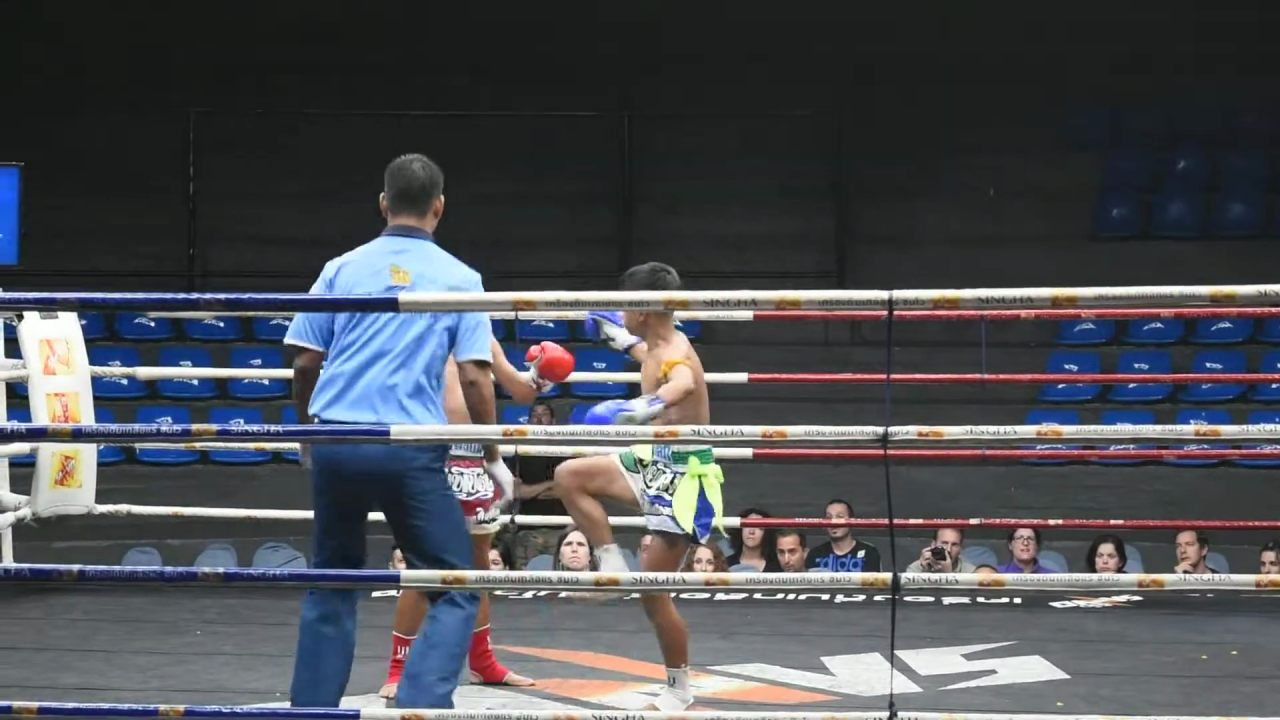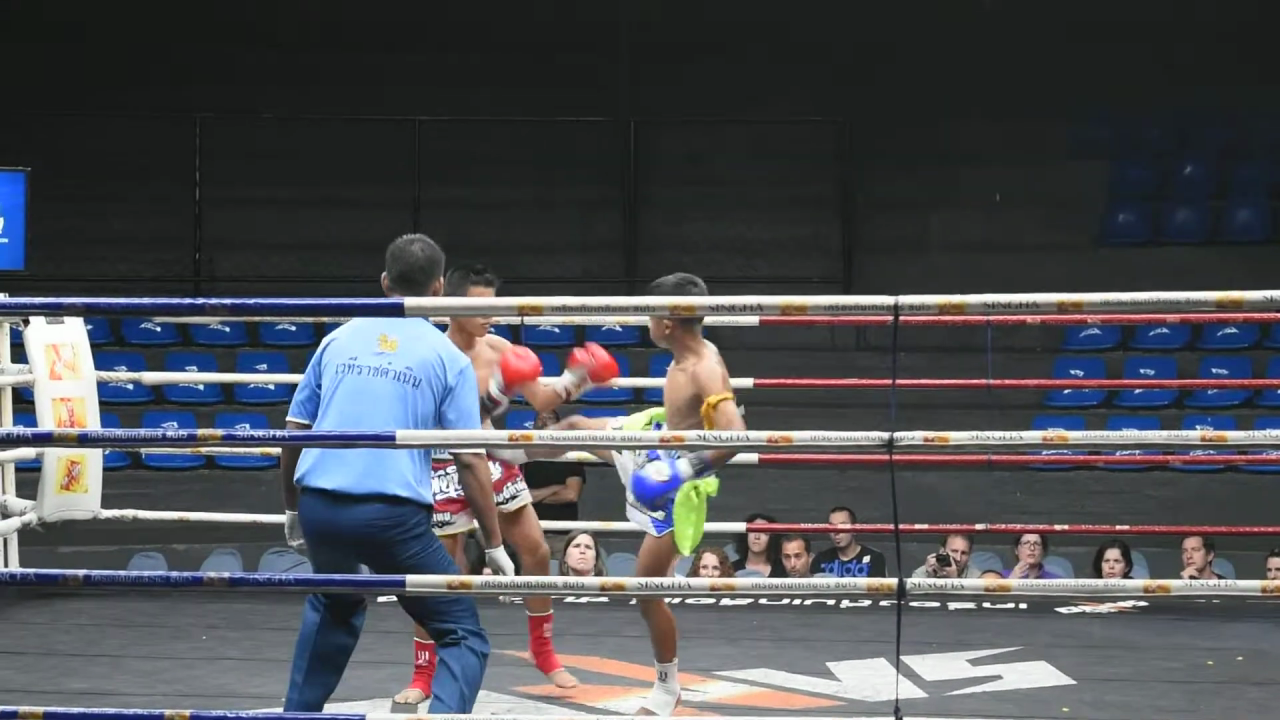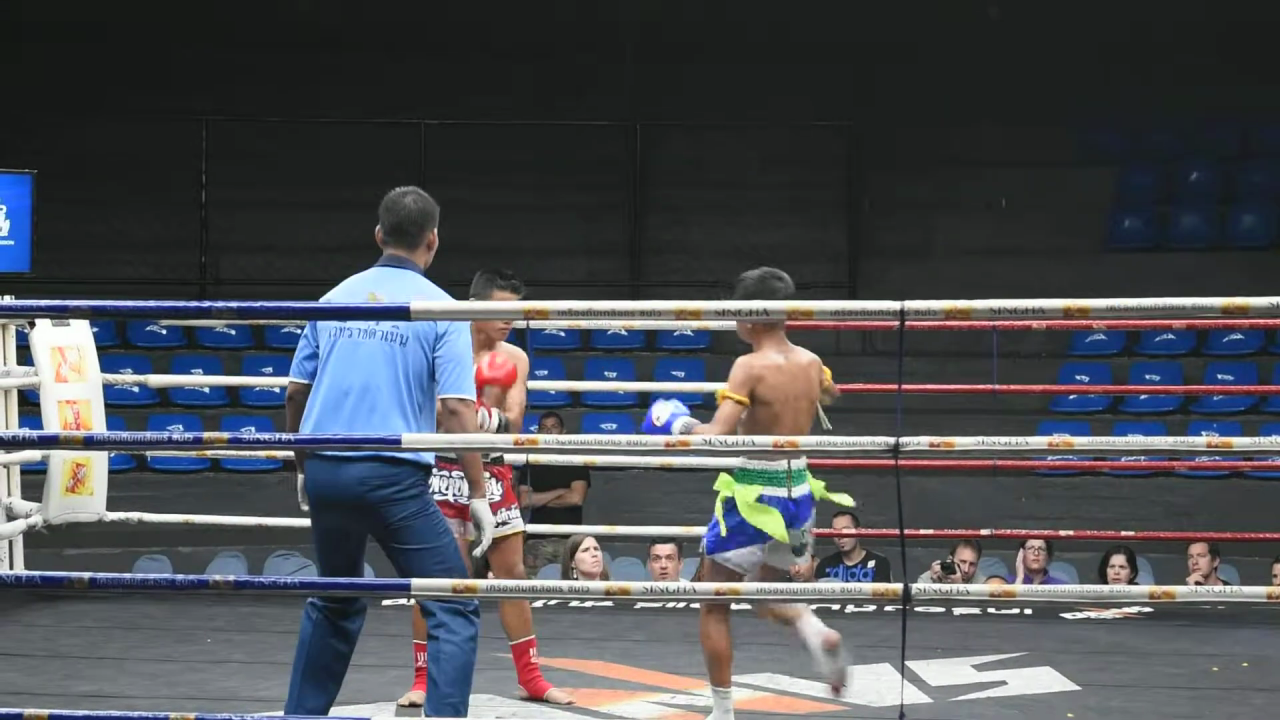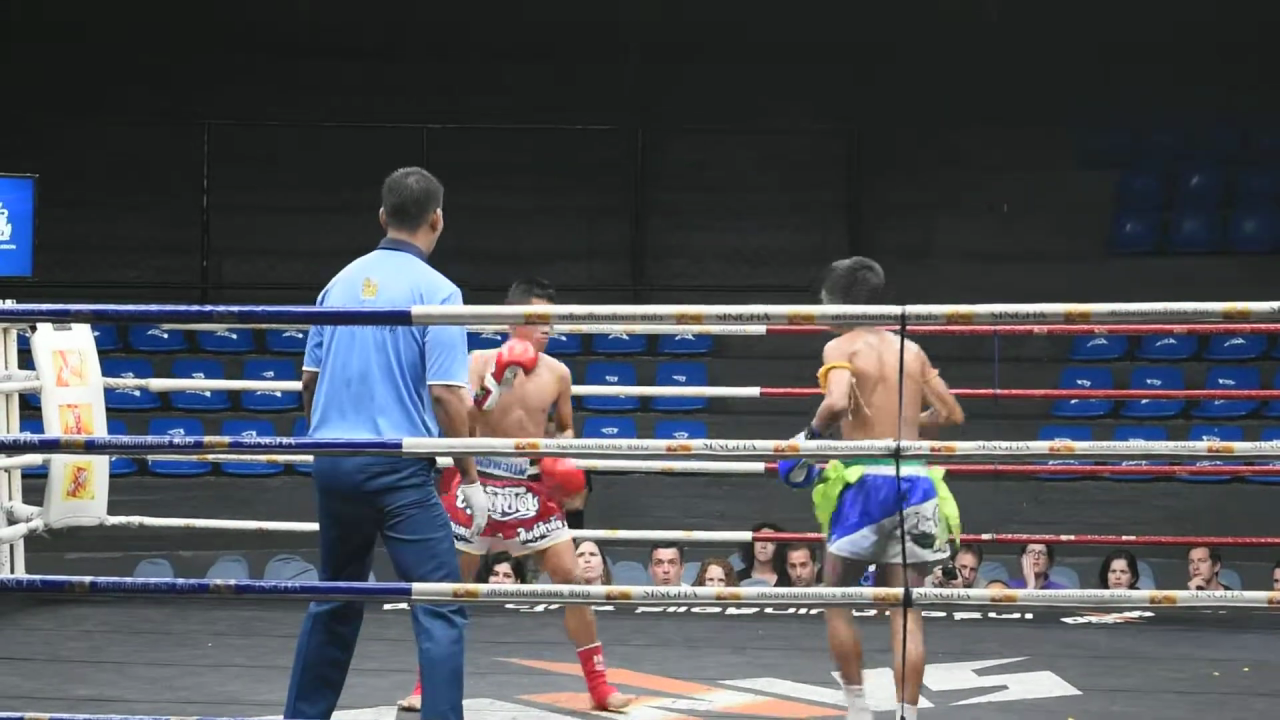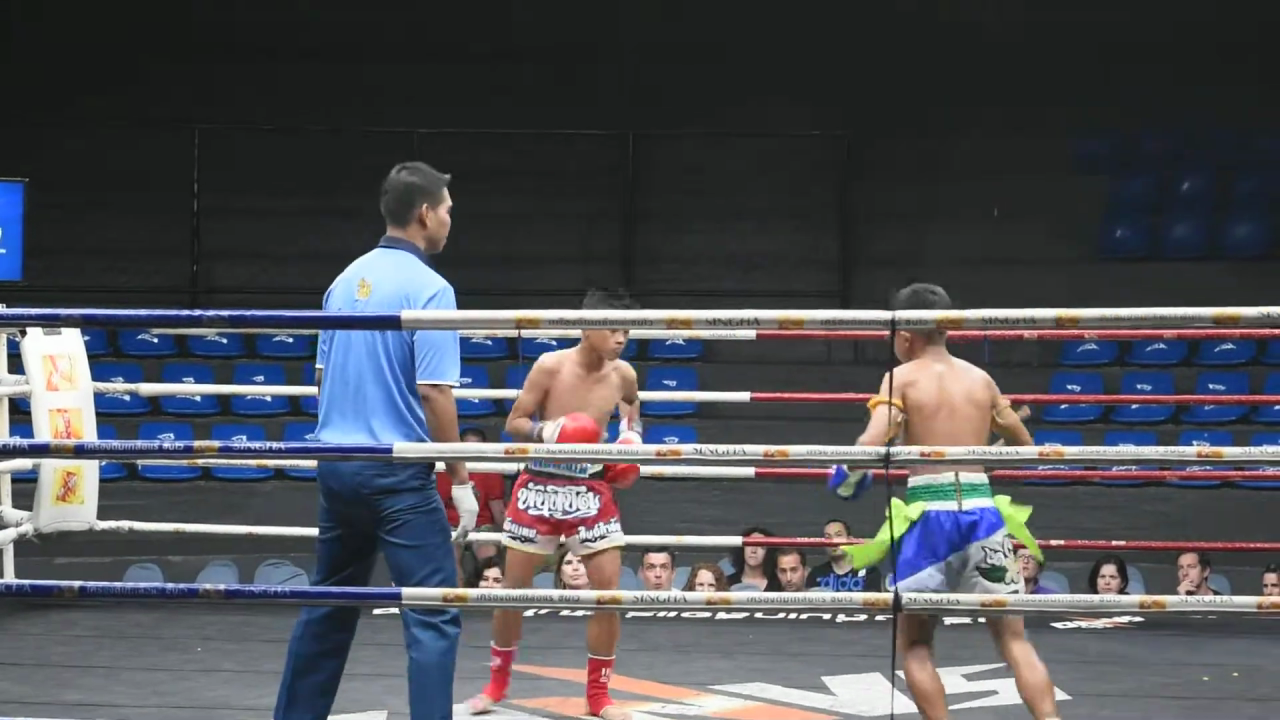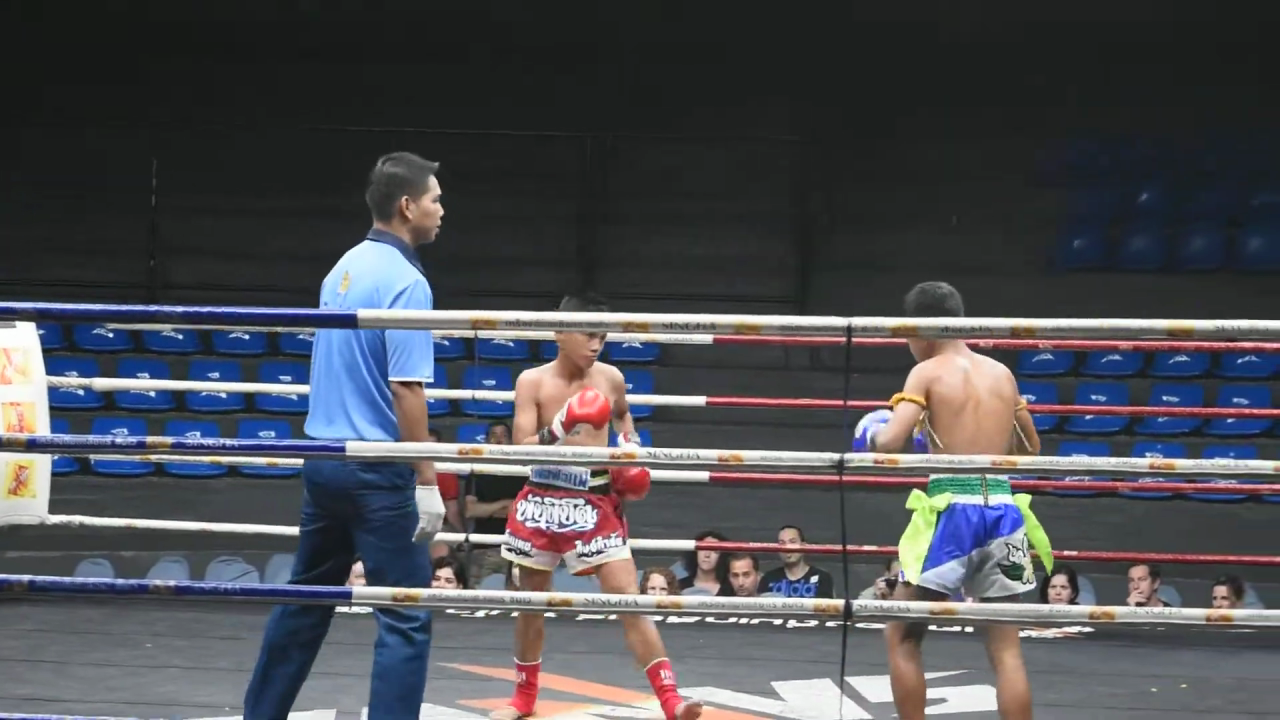
dt=0.3s
person 1, frame 1
left shoulder: (342, 268)
right shoulder: (458, 277)
left elbow: (303, 358)
right elbow: (475, 374)
left wrist: (305, 430)
right wrist: (493, 458)
left hip: (336, 446)
right hip: (408, 453)
left knee: (331, 585)
right knee: (454, 592)
left ankle: (312, 710)
right ankle: (426, 710)
person 1, frame 2
left shoulder: (339, 338)
right shoulder: (448, 356)
left elbow: (293, 433)
right elbow: (469, 459)
left wrist: (292, 508)
right wrist: (494, 544)
left hip: (320, 507)
right hip: (393, 514)
left knee: (333, 605)
right knee: (463, 635)
left ankle: (298, 712)
person 1, frame 3
left shoulder: (335, 296)
right shoulder: (440, 308)
left elbow: (296, 393)
right elbow: (456, 411)
left wrist: (303, 467)
right wrist: (478, 495)
left hip: (326, 473)
right hip: (393, 477)
left knee: (334, 601)
right knee: (453, 611)
person 1, frame 4
left shoulder: (340, 282)
right shoulder: (437, 290)
left elbow: (309, 380)
right elbow: (445, 395)
right wrist: (470, 479)
left hip: (333, 464)
right hip: (397, 469)
left knee: (334, 602)
right knee: (439, 609)
person 1, frame 5
left shoulder: (346, 279)
right shoulder: (429, 288)
left elbow: (322, 376)
right elbow: (434, 394)
right wrist: (461, 481)
left hip: (337, 465)
right hip: (396, 472)
left knee: (329, 605)
right knee: (433, 614)
person 1, frame 6
left shoulder: (342, 269)
right shoulder: (406, 282)
right elbow: (407, 391)
right wrist: (427, 483)
left hip: (322, 458)
right hip: (376, 469)
left knee: (306, 599)
right knee: (405, 617)
person 2, frame 1
left shoulder: (673, 352)
right shoulder: (661, 344)
left elbow: (681, 386)
left wrist: (633, 409)
right wrist: (622, 338)
left hip: (681, 478)
right hip: (655, 460)
left knee: (653, 593)
right knee: (567, 478)
left ankle: (678, 690)
right ankle: (613, 564)
person 2, frame 2
left shoulder: (704, 372)
right shoulder: (694, 352)
left elbow: (733, 437)
left wrist: (683, 469)
left hip: (673, 481)
right hip: (659, 451)
left knee: (648, 591)
right knee: (574, 426)
left ankle: (667, 687)
person 2, frame 3
left shoulder: (748, 367)
right shoulder: (810, 362)
left elbow: (716, 437)
right elbow: (830, 396)
left wrist: (678, 423)
left hip: (752, 495)
right hip: (797, 493)
left knee: (713, 608)
right knee: (768, 597)
right ankle: (816, 632)
person 2, frame 4
left shoulder: (841, 346)
right shoulder: (912, 350)
left elbow: (837, 403)
right elbow: (952, 415)
left wrist: (806, 441)
left hip: (865, 483)
right hip: (915, 479)
left knee: (838, 603)
right knee: (905, 612)
person 2, frame 5
left shoulder: (901, 378)
right shoulder: (981, 378)
left elbow: (873, 442)
right elbow: (1023, 444)
left wrist: (851, 473)
left hip: (932, 516)
right hip: (983, 513)
left knee: (915, 644)
right knee: (1015, 641)
person 2, frame 6
left shoulder: (927, 373)
right shoulder: (1002, 373)
left elbow: (891, 441)
right elbow: (1030, 447)
left wrist: (870, 438)
left hip: (952, 511)
right hip: (1003, 510)
left knee: (903, 637)
right knee: (1005, 647)
person 3, frame 1
left shoulder: (483, 344)
left elbow: (523, 393)
left wrist: (539, 375)
left hip: (473, 467)
left knee: (477, 571)
left ankle: (485, 664)
right ankle: (399, 670)
person 3, frame 2
left shoulder: (501, 348)
left elbow: (542, 401)
left wrist: (577, 380)
right wrist: (495, 390)
left hip: (492, 464)
right hip: (445, 471)
left knee: (538, 554)
left ankle: (544, 653)
right ankle: (423, 676)
person 3, frame 3
left shoulder: (514, 356)
left elbow: (514, 421)
left wrist: (491, 417)
right wrist: (472, 383)
left hip: (492, 475)
right hip: (443, 473)
left knee: (512, 576)
left ankle: (531, 678)
right ankle: (423, 679)
person 3, frame 4
left shoulder: (558, 373)
right shoulder: (481, 360)
left elbow: (566, 428)
left wrist: (565, 462)
right wrist: (497, 379)
left hip: (532, 489)
right hip: (480, 484)
left knee: (572, 580)
left ankle: (599, 687)
right ankle: (427, 683)
person 3, frame 5
left shoulder: (623, 375)
right shoulder: (548, 366)
right elbow: (513, 424)
left wrist: (631, 438)
right wrist: (548, 432)
left hip: (592, 490)
right hip: (541, 486)
left knee: (609, 592)
right knee: (514, 588)
right ankle: (497, 681)
person 3, frame 6
left shoulder: (610, 378)
right shoulder: (532, 382)
left elbow: (623, 416)
right elbow: (522, 446)
left wrist: (632, 448)
right wrist: (562, 426)
left hip: (595, 503)
right hip: (542, 501)
left knee: (629, 601)
